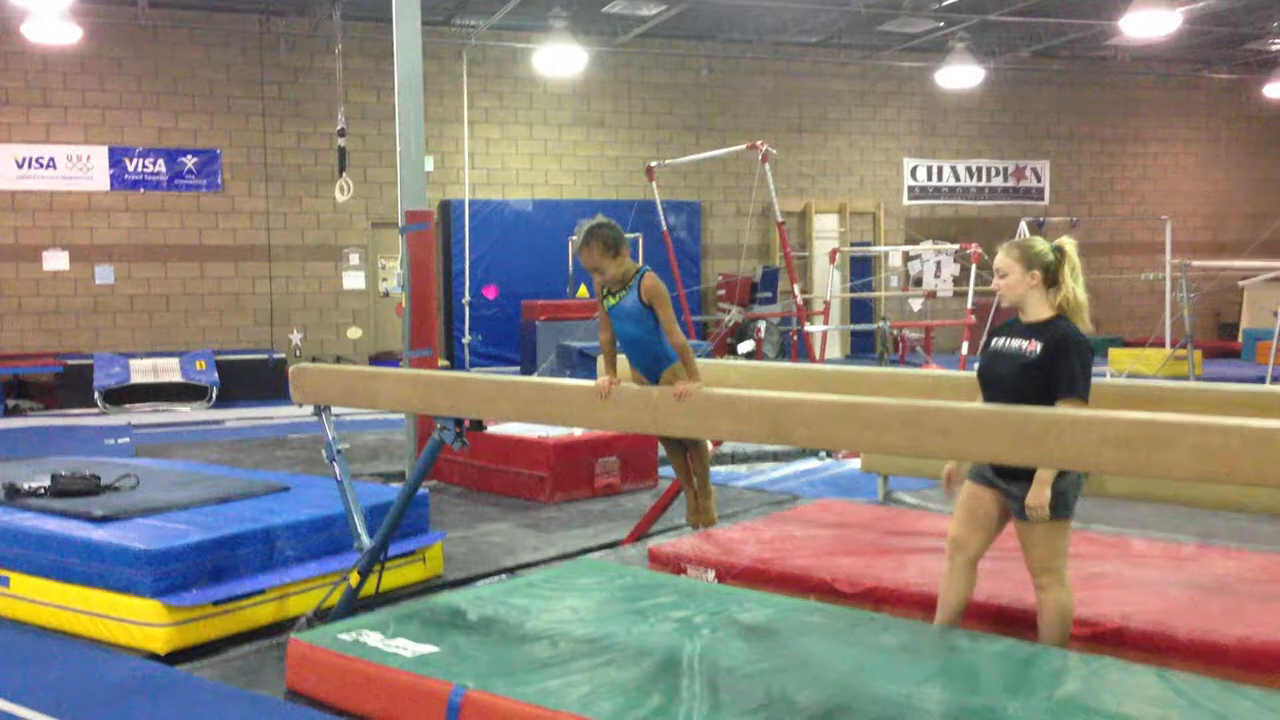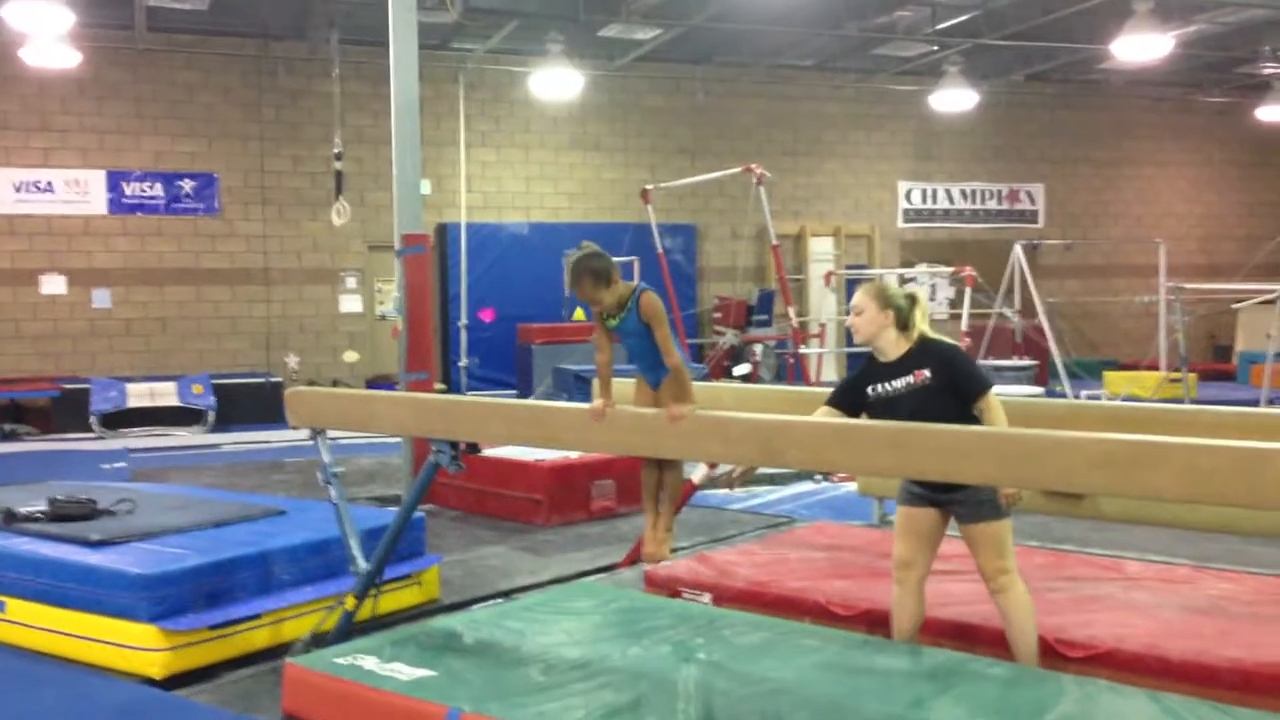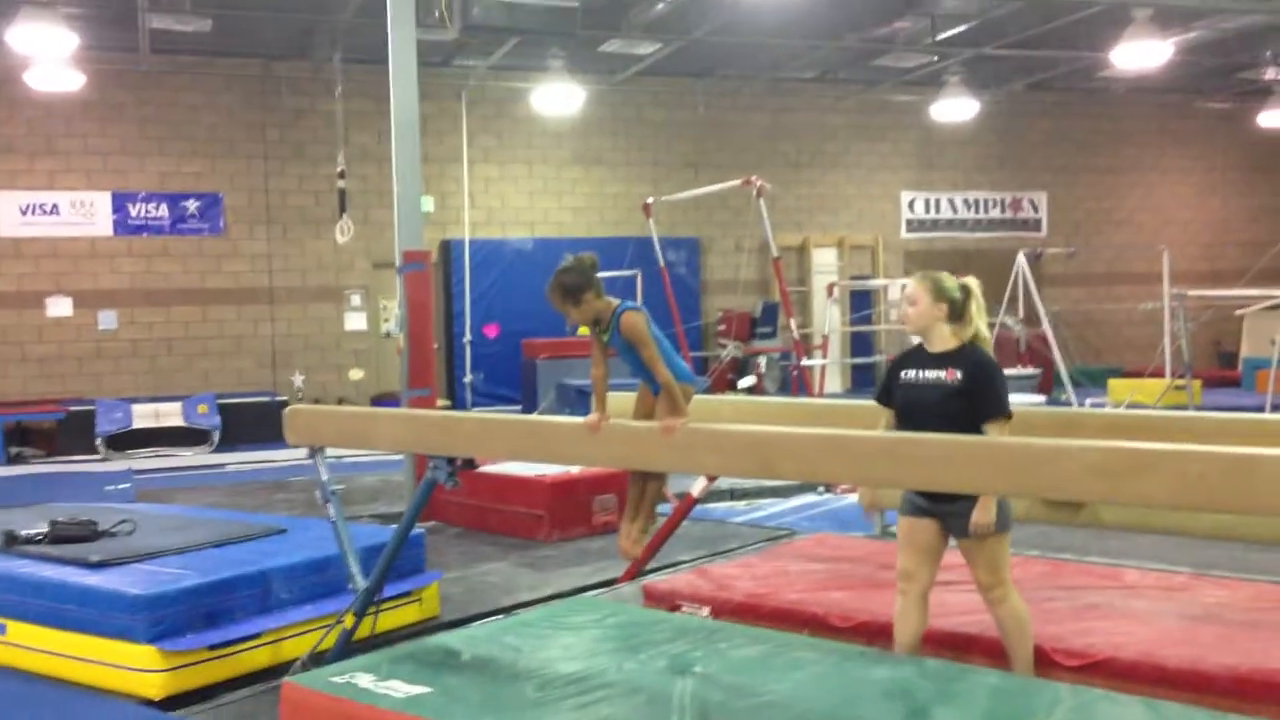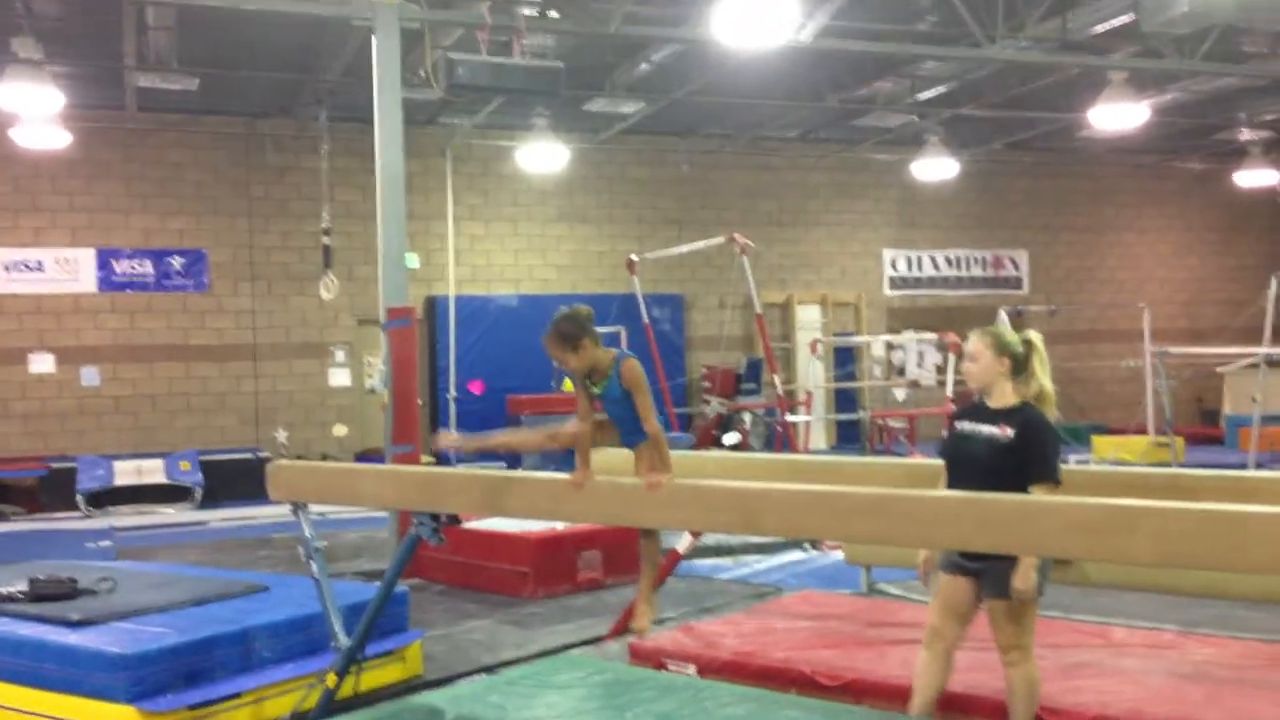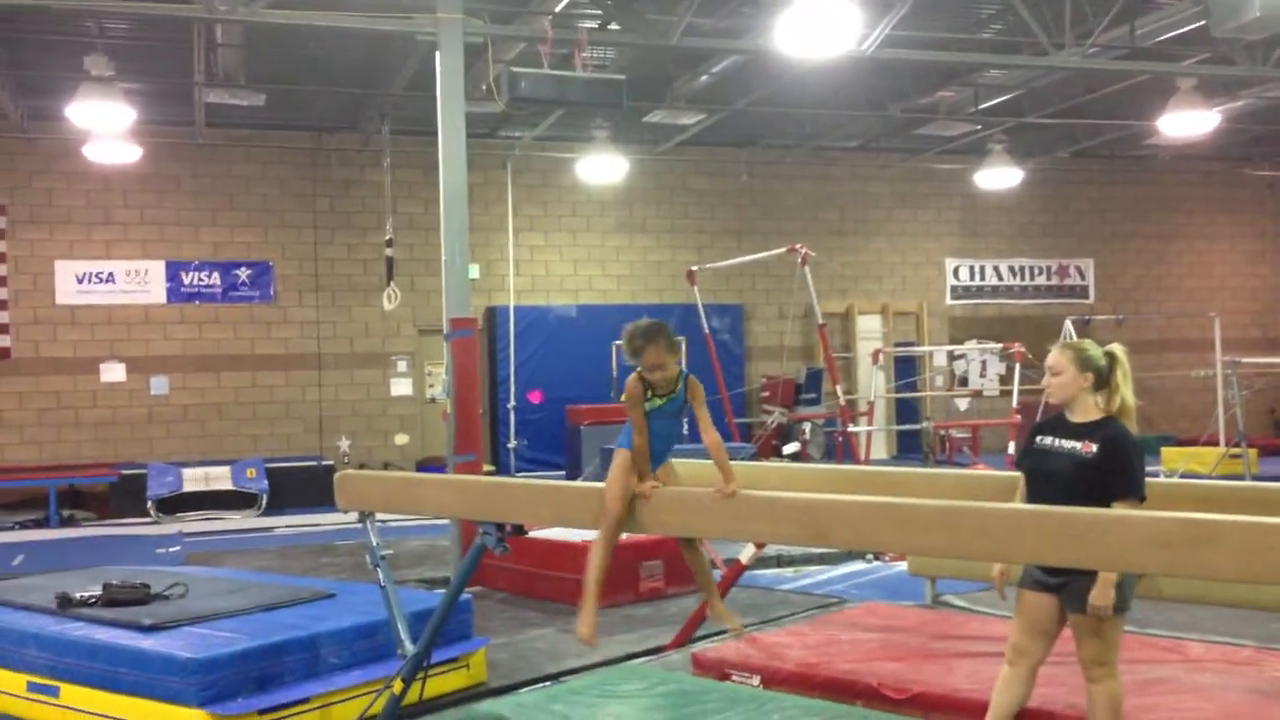
dt=0.7s
person 1, frame 1
left shoulder: (1067, 340)
right shoulder: (1002, 332)
left wrist: (1043, 483)
right wrist: (958, 457)
left hip: (1040, 476)
right hip: (991, 467)
left knee: (1046, 575)
right knee: (958, 549)
person 1, frame 2
left shoulder: (942, 356)
right shoulder: (865, 377)
left elbow: (990, 408)
left hip: (975, 481)
right hip: (921, 484)
left knee: (1000, 577)
right knee: (906, 571)
person 1, frame 3
left shoulder: (978, 365)
right shoulder: (904, 364)
left elbow: (996, 437)
right elbow: (891, 428)
left wrist: (988, 500)
left hip: (970, 496)
right hip: (920, 495)
left knee: (995, 589)
right knee: (909, 582)
left ankle: (1026, 682)
person 1, frame 4
left shoulder: (1033, 425)
right shoulder: (965, 417)
left elbow: (1041, 499)
left wrist: (1028, 565)
right wrist: (930, 542)
left hip: (1008, 556)
right hip: (961, 550)
left knee: (1013, 650)
right knee: (937, 638)
person 1, frame 5
left shoulder: (1117, 440)
right shoulder: (1043, 430)
right elbow: (1024, 497)
left wrist: (1108, 581)
left hip: (1093, 571)
right hip: (1043, 565)
left knee: (1098, 668)
right knee: (1019, 655)
person 2, frame 1
left shoulder: (648, 283)
right shoulder: (601, 286)
left elbow: (674, 334)
right elbow: (606, 333)
left wrist: (694, 379)
right wrist: (609, 374)
left hip: (669, 367)
right hip: (639, 370)
left knee: (689, 434)
right knee: (665, 436)
left ankle: (705, 493)
right ankle: (690, 495)
person 2, frame 2
left shoulder: (646, 300)
right shoulder: (600, 309)
left elbow: (671, 353)
right elbow: (603, 353)
left wrist: (686, 400)
right wrist: (604, 397)
left hip: (672, 373)
right hip: (646, 375)
left ankle: (665, 525)
right ankle: (650, 520)
person 2, frame 3
left shoulder: (628, 318)
right shoulder: (596, 320)
left elbow: (660, 368)
right elbow: (599, 367)
left wrist: (678, 414)
right wrist: (600, 411)
left hip: (675, 380)
right hip: (650, 382)
left ankle: (641, 526)
right ankle: (629, 520)
person 2, frame 4
left shoulder: (627, 367)
right shoulder: (581, 373)
left elbow: (650, 420)
right elbow: (584, 418)
left wrist: (664, 470)
right wrist: (582, 469)
left hip: (646, 436)
right hip: (617, 427)
right knee: (549, 437)
left ankle: (644, 598)
right ankle: (467, 443)
person 2, frame 5
left shoulder: (689, 383)
right shoulder: (635, 385)
left elbow: (709, 433)
right elbow: (640, 436)
left wrist: (728, 479)
right wrist: (643, 479)
left hip: (658, 458)
right hip: (630, 454)
right knee: (611, 524)
left ankle: (715, 602)
right ankle: (589, 606)
